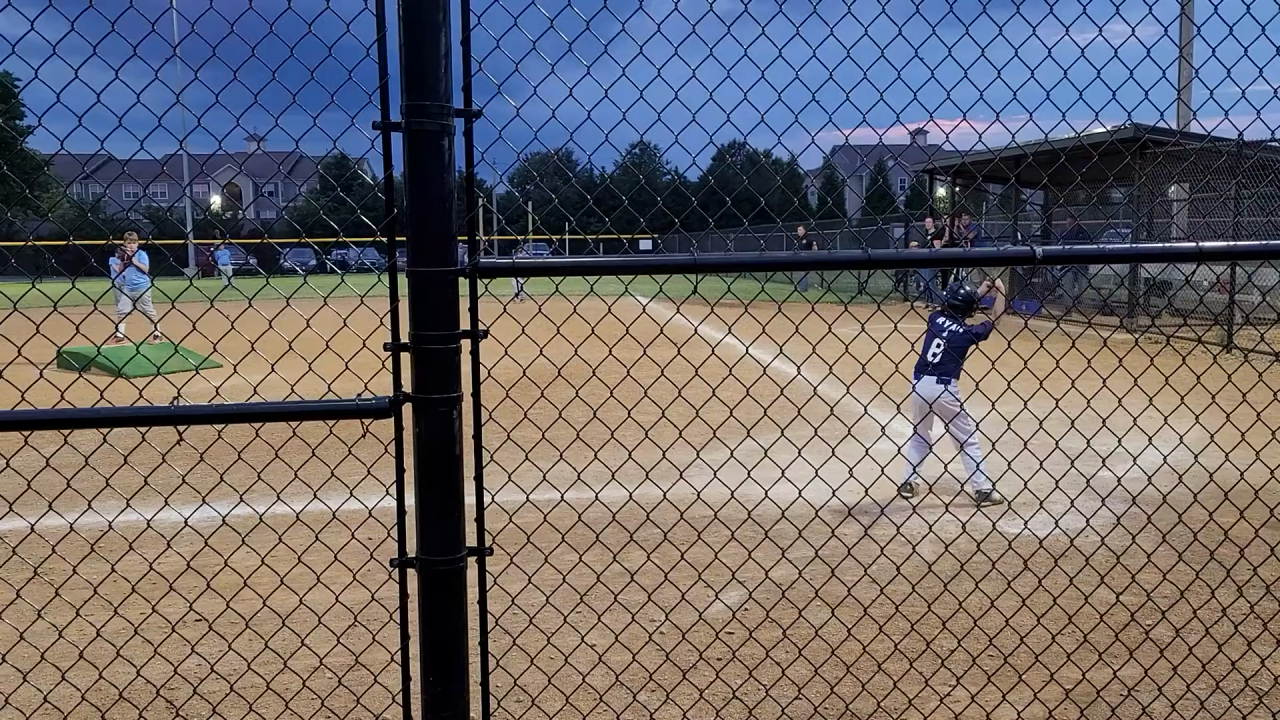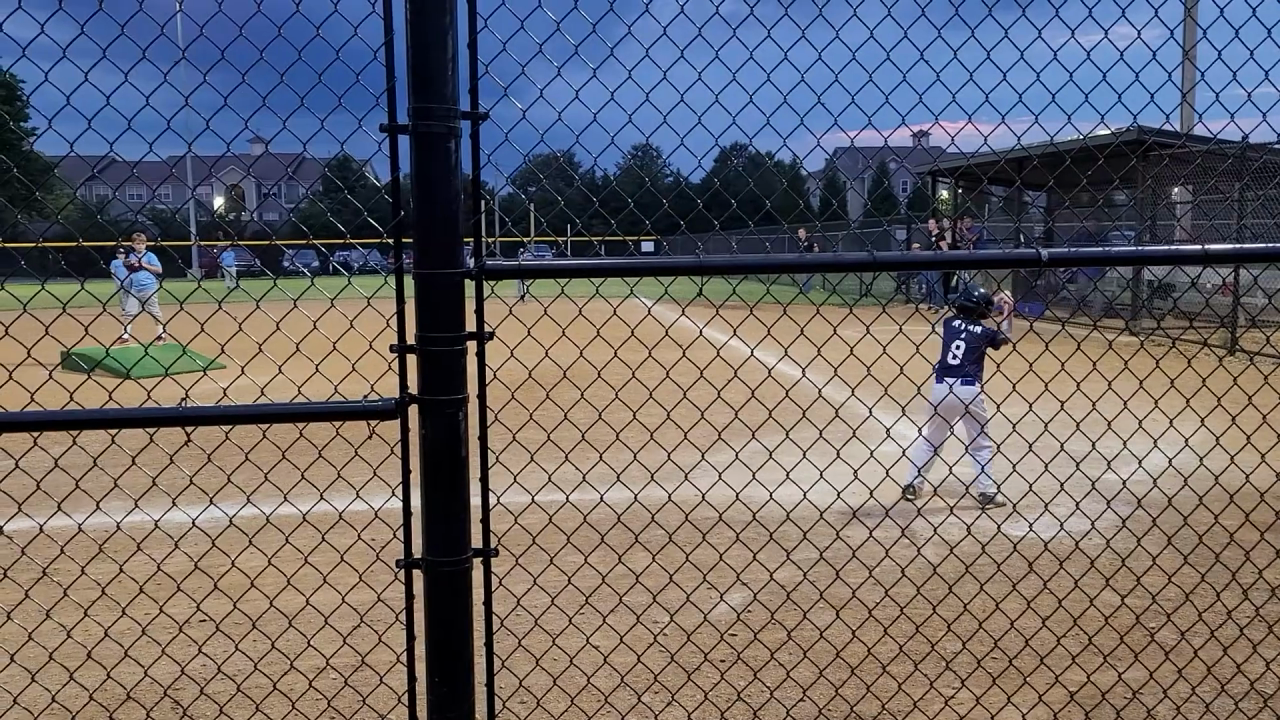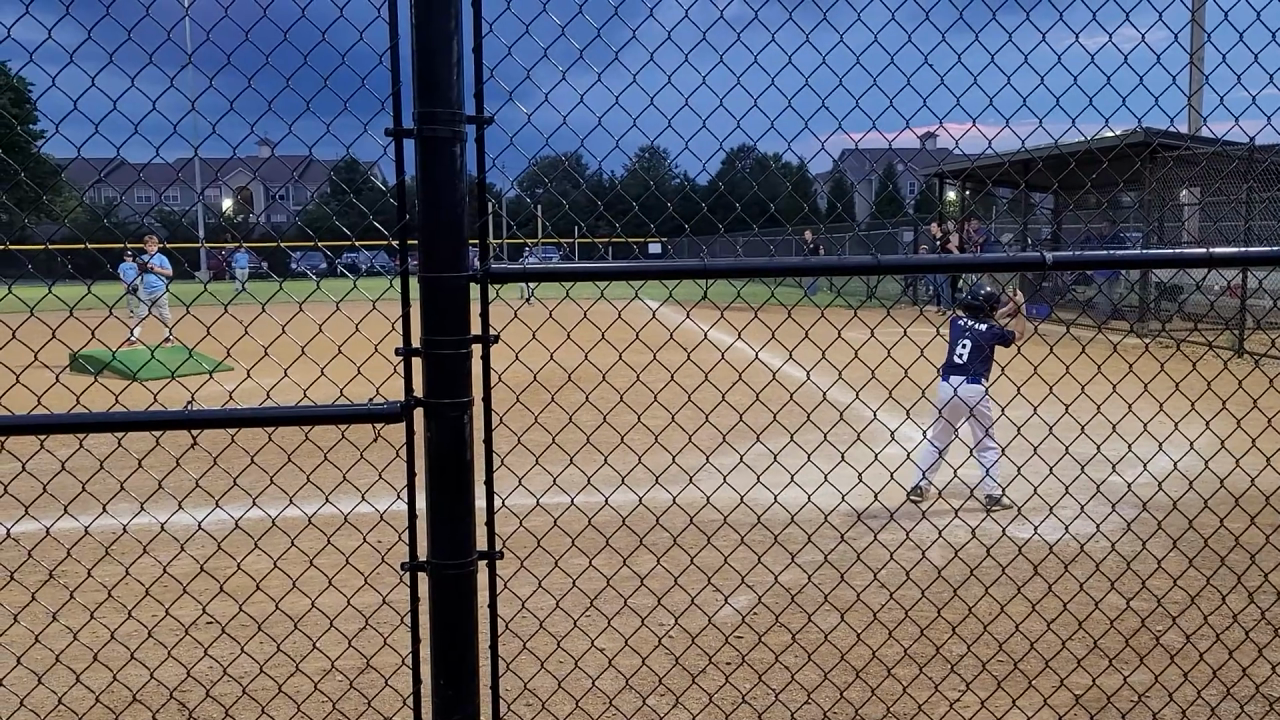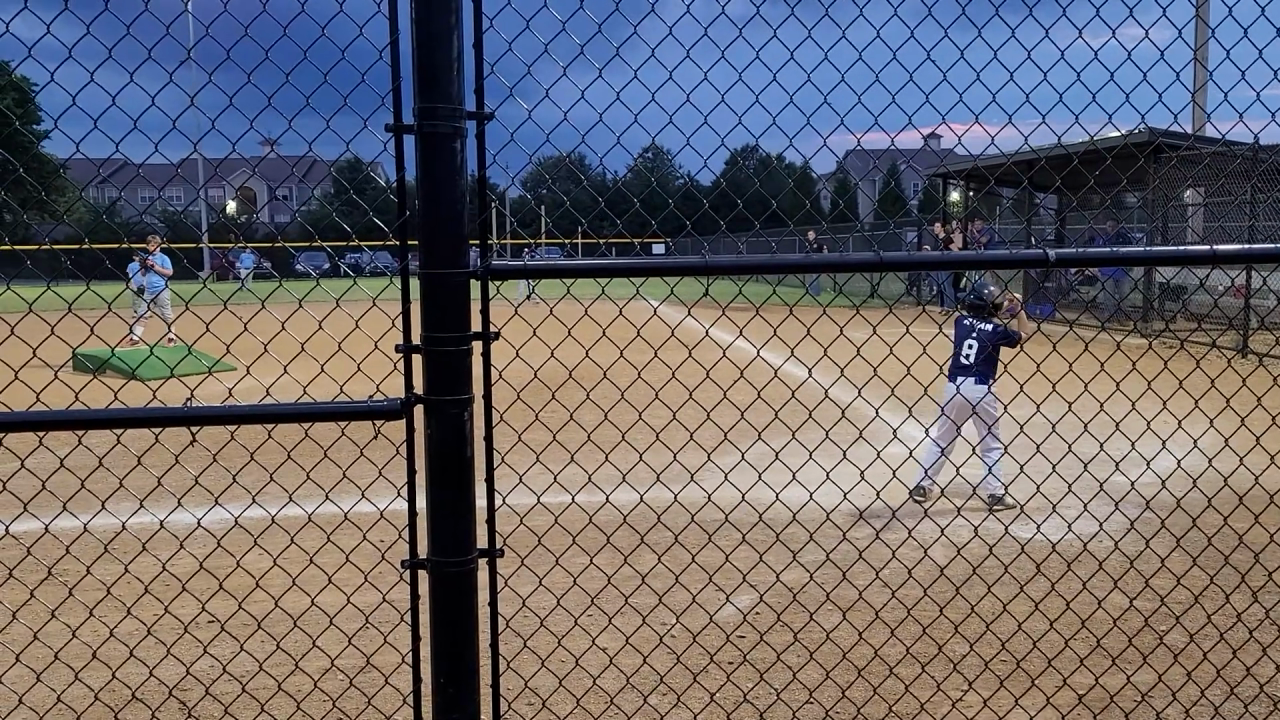
dt=0.5s
person 1, frame 1
left shoulder: (935, 318)
right shoulder: (968, 332)
left elbow: (953, 308)
right elbow: (995, 320)
left wrist: (980, 291)
right wrist: (1000, 292)
left hip: (920, 384)
right hip: (944, 387)
left knee: (919, 436)
right knee: (968, 440)
left ankle: (908, 483)
right ankle: (983, 490)
person 1, frame 2
left shoulder: (949, 323)
right shoulder: (985, 333)
left elbow: (963, 314)
right elbow: (1006, 338)
left wrist: (995, 302)
right wrist: (1007, 311)
left hip: (941, 387)
right hip: (968, 389)
left knee: (929, 438)
right knee: (981, 443)
left ankle: (912, 485)
right ankle: (987, 493)
person 1, frame 3
left shoulder: (956, 322)
right shoulder: (992, 330)
right elbow: (1019, 335)
left wrist: (1008, 309)
right wrist: (1019, 308)
left hip: (947, 385)
right hip: (974, 389)
left knee: (936, 440)
right knee: (987, 445)
left ankle: (920, 488)
right ankle: (993, 495)
person 1, frame 4
left shoulder: (961, 321)
right shoulder: (997, 330)
right elbow: (1025, 335)
left wrist: (1006, 306)
right wrist: (1018, 308)
left hip: (954, 386)
right hip: (981, 389)
left knee: (939, 439)
right knee: (991, 445)
left ankle: (923, 487)
right ankle: (996, 494)
